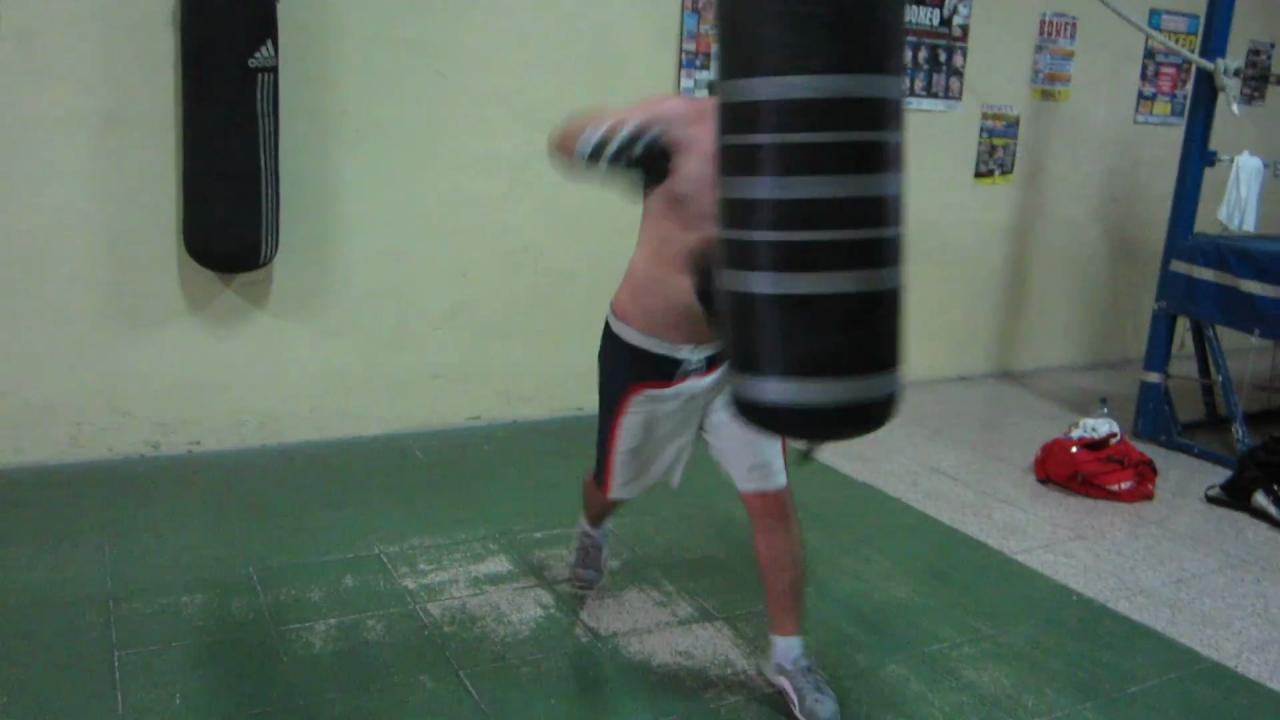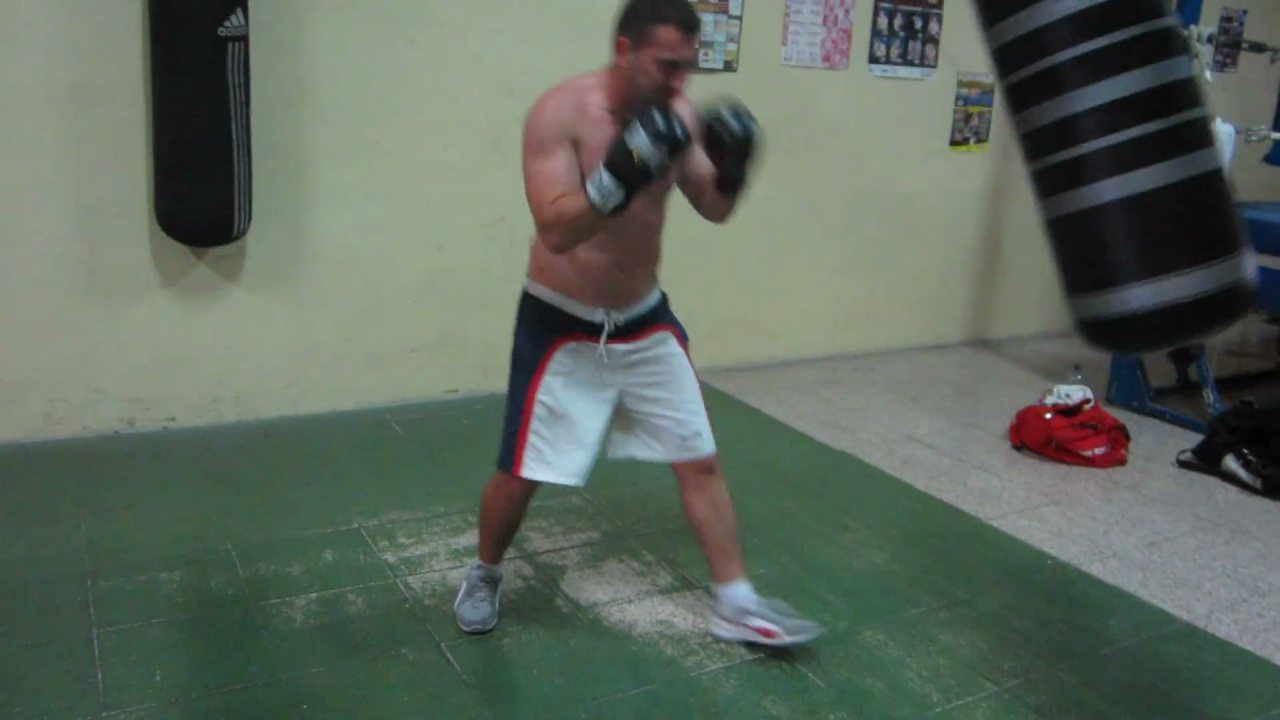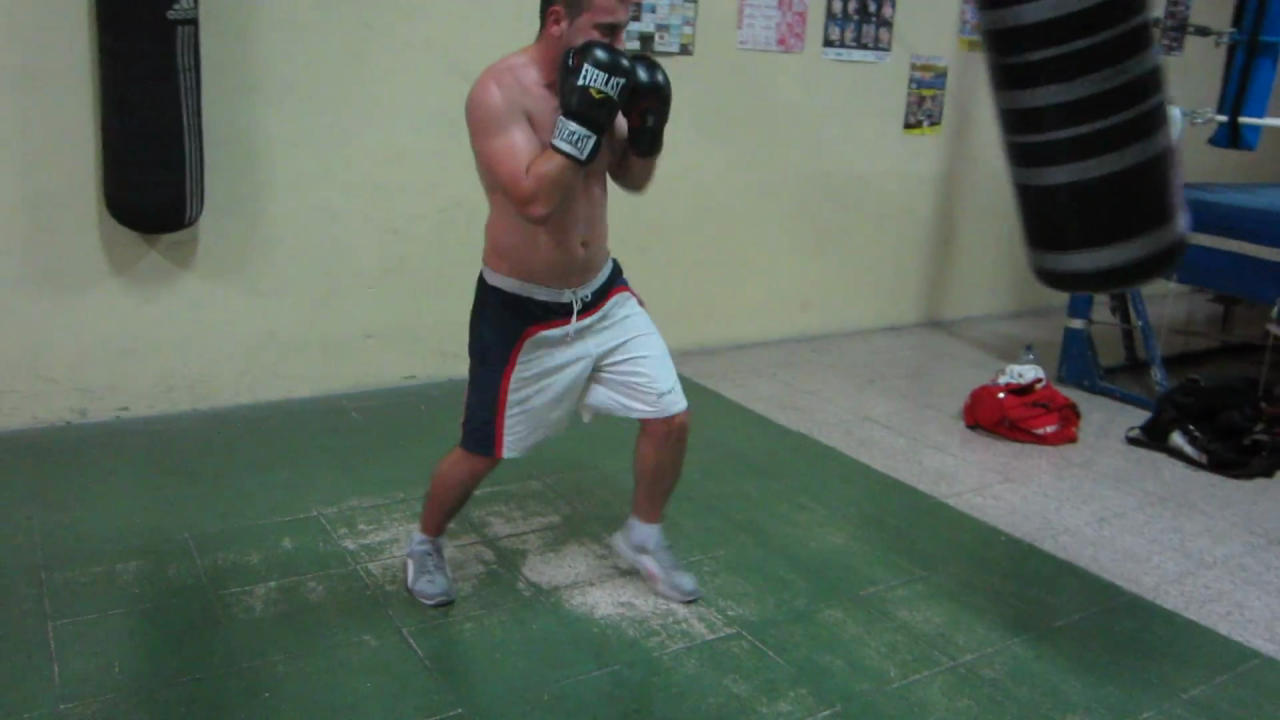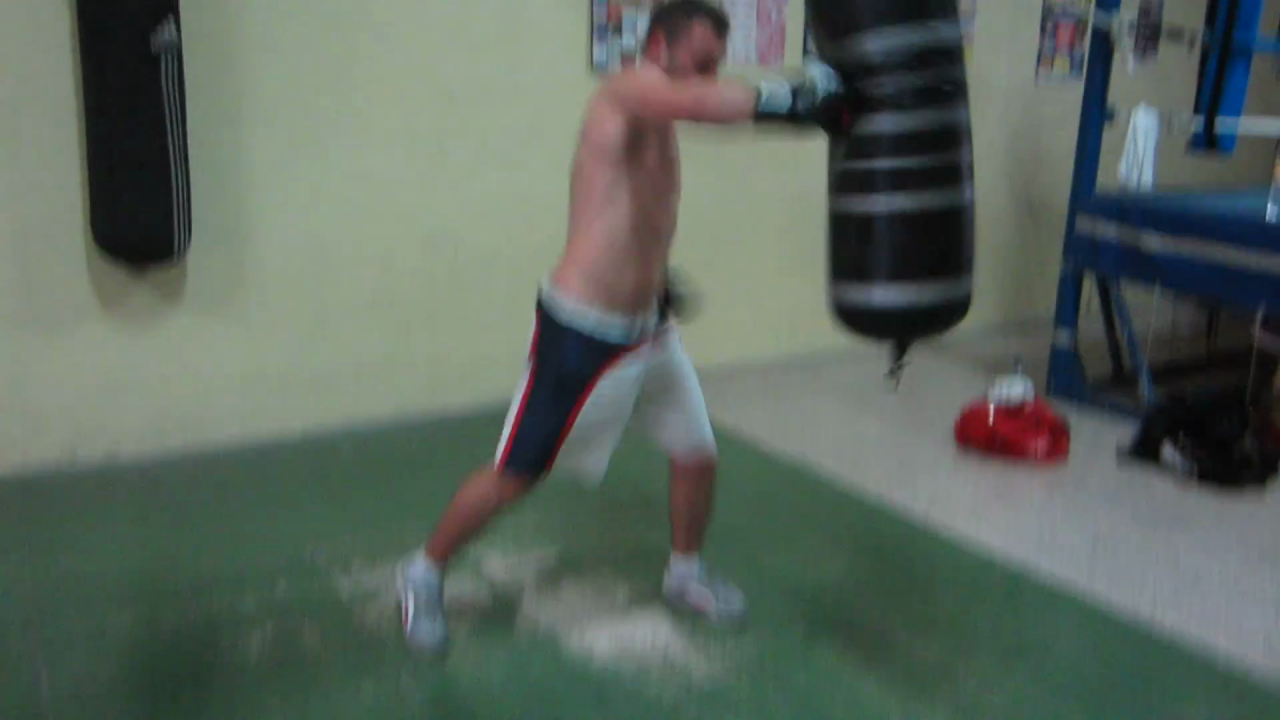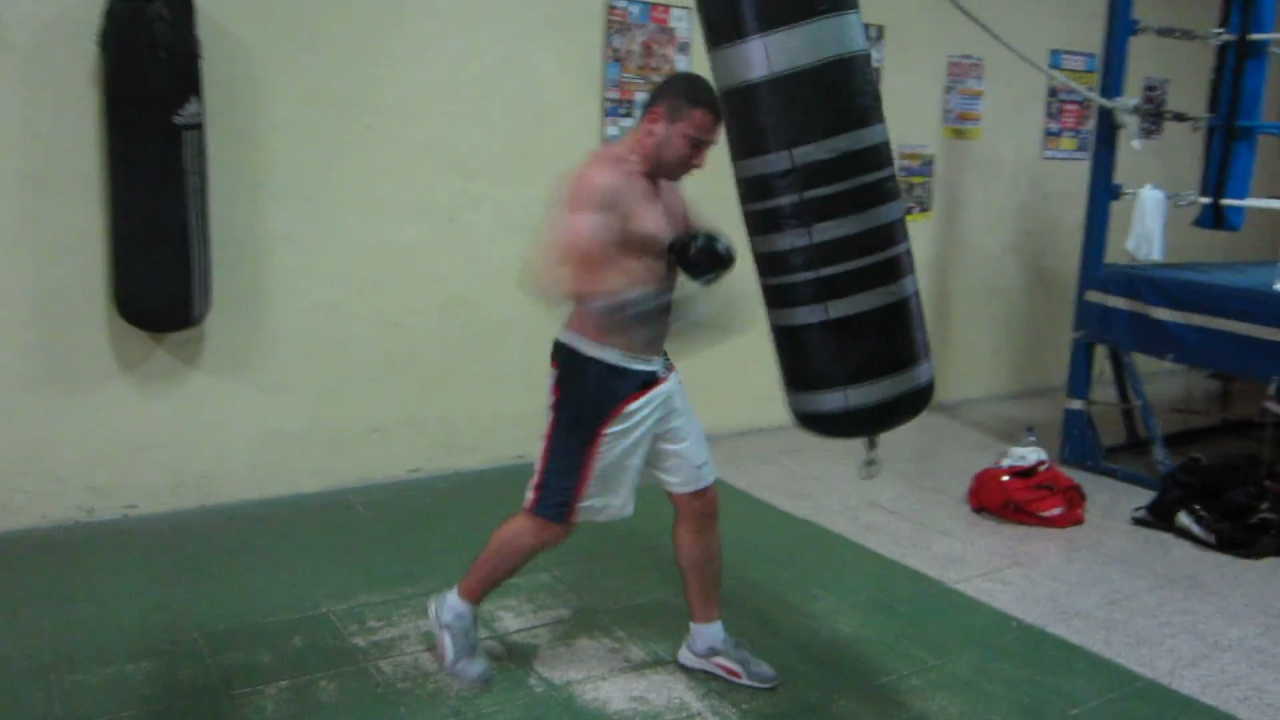
dt=0.4s
person 1, frame 1
right shoulder: (681, 120)
right elbow: (567, 141)
right wrist: (613, 147)
left hip: (728, 357)
right hip: (644, 353)
left knee: (776, 504)
right knee: (613, 486)
left ankle: (789, 659)
right ankle: (592, 533)
person 1, frame 2
left shoulder: (680, 112)
right shoulder: (559, 111)
left elbow: (716, 207)
right elbow: (555, 231)
left wrist: (733, 164)
right wrist: (620, 173)
left hip: (644, 320)
right hip: (560, 325)
left knee: (698, 460)
right knee: (522, 474)
left ankle: (738, 602)
right ankle: (484, 572)
person 1, frame 3
left shoulder: (596, 72)
right shoulder: (497, 91)
left elbow: (634, 178)
right elbow: (536, 201)
left wrist: (648, 117)
right wrist: (582, 113)
left hip: (601, 295)
right hip: (519, 307)
left knee: (671, 419)
right knee: (481, 450)
left ankle: (642, 536)
right ankle: (425, 542)
person 1, frame 4
left shoulder: (656, 111)
right shoulder: (634, 87)
right elbow: (703, 105)
left wrist: (662, 278)
right wrist: (793, 96)
left hip: (644, 327)
right hip: (583, 334)
left knee: (698, 456)
right knee: (514, 476)
left ankle: (685, 572)
right ankle: (426, 574)
person 1, frame 5
left shoulder: (660, 181)
right shoulder: (603, 177)
left elbow: (666, 246)
right elbow: (558, 274)
left wrist: (698, 246)
right wrist: (626, 303)
left hip: (650, 371)
right hip: (599, 372)
left knee: (700, 501)
right knee: (550, 517)
left ankle: (706, 640)
right ankle: (455, 609)
